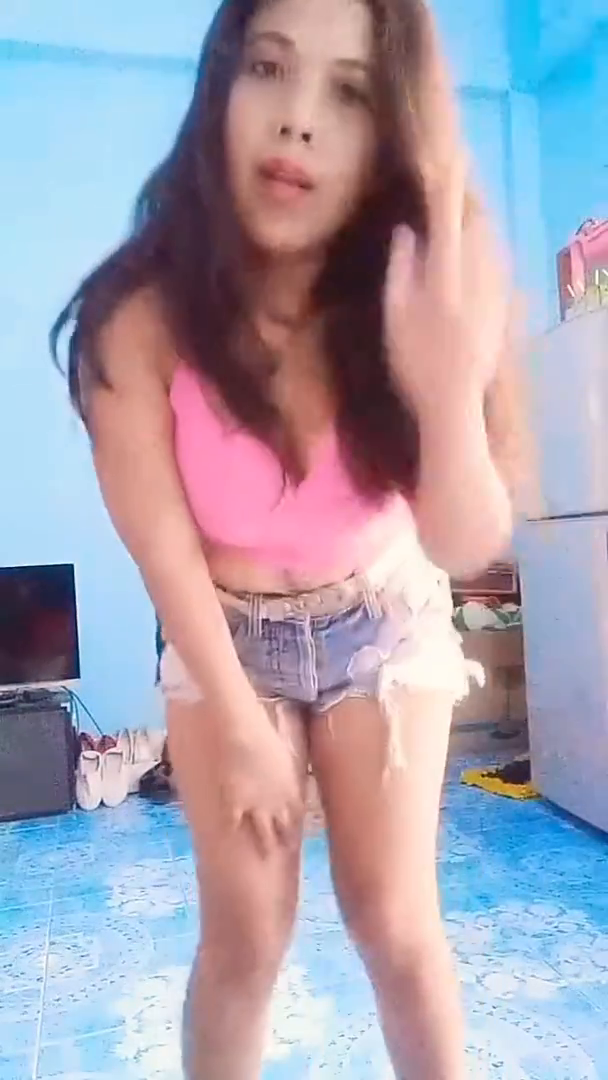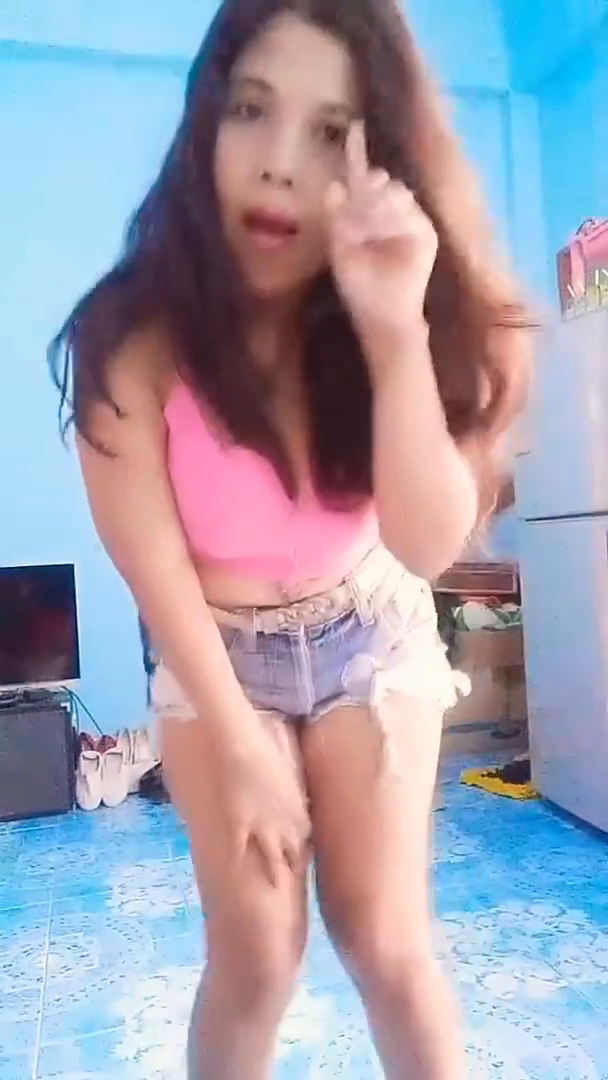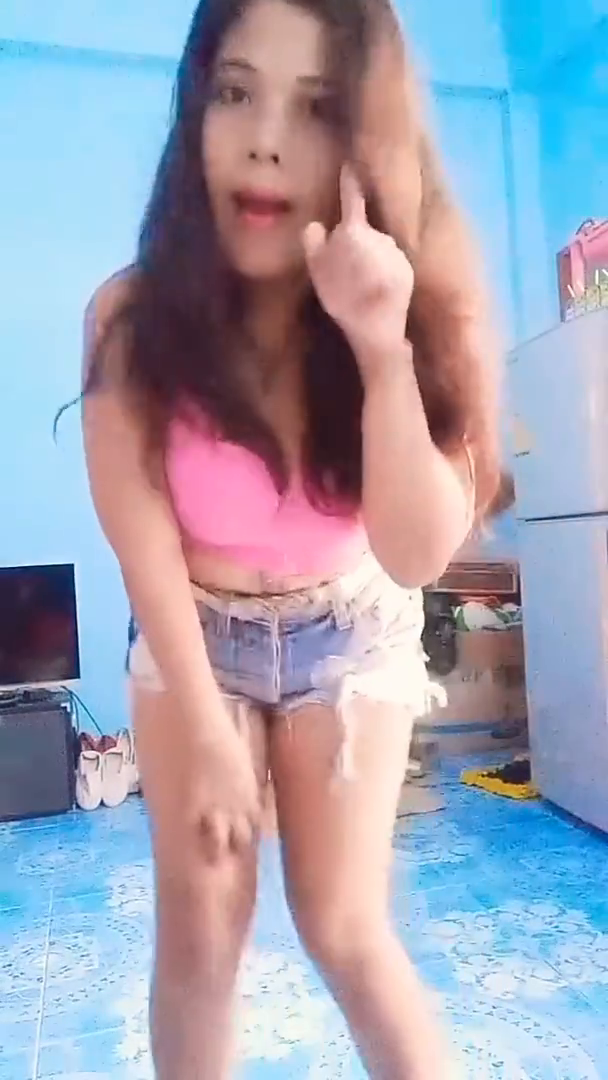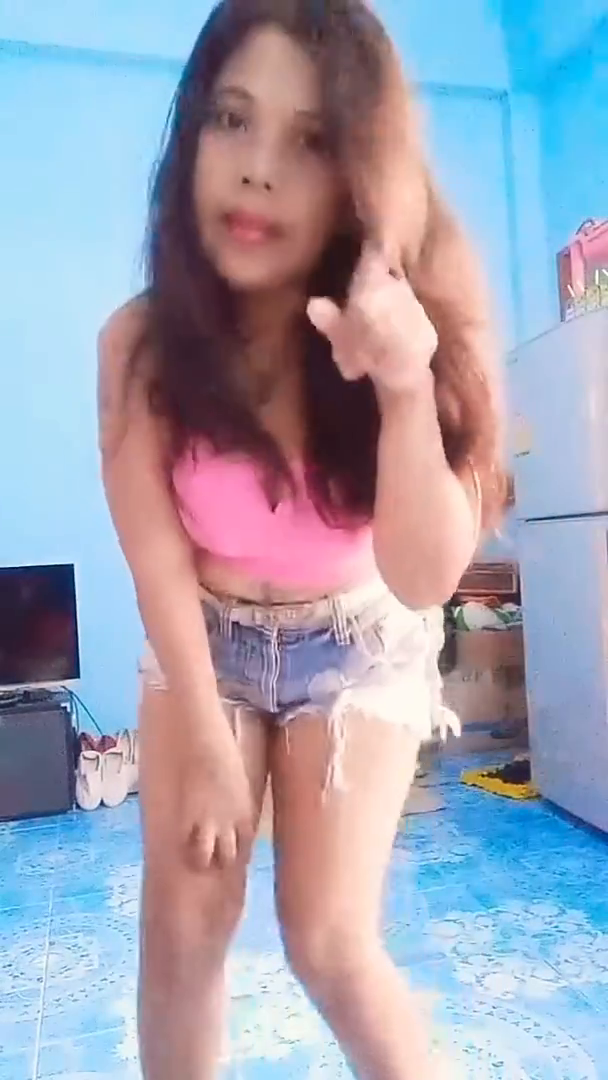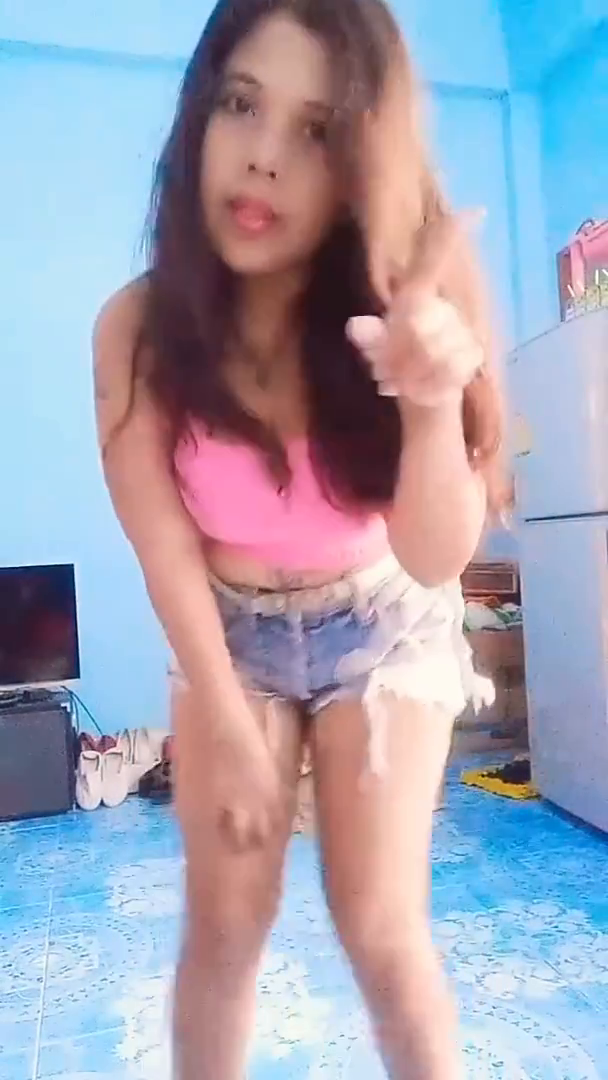
dt=0.2s
person 1, frame 1
left shoulder: (419, 302)
right shoulder: (142, 313)
left elbow: (468, 536)
right elbow: (164, 546)
left wrist: (449, 392)
right wrist: (239, 730)
left hip: (383, 627)
right hip: (219, 634)
left knee: (395, 923)
right knee: (248, 928)
person 1, frame 2
left shoulder: (396, 319)
right shoulder: (135, 333)
left elbow: (428, 543)
right elbow: (154, 563)
left wrist: (395, 332)
right wrist: (241, 748)
left hip: (369, 638)
right hip: (215, 654)
left knee: (386, 939)
right knee: (257, 951)
person 1, frame 3
left shoulder: (398, 308)
right shoulder: (135, 317)
left elbow: (420, 553)
right elbow: (146, 550)
left wrist: (383, 349)
right wrist: (210, 739)
left hip: (350, 638)
right hip: (195, 638)
left knee: (345, 931)
right knee: (200, 927)
person 1, frame 4
left shoulder: (411, 324)
right shoulder: (142, 340)
left elbow: (425, 576)
right elbow: (158, 562)
left wrist: (405, 392)
right wrist: (207, 742)
left hip: (360, 653)
right hip: (203, 643)
left knee: (329, 942)
right knee: (181, 929)
person 1, frame 5
left shoulder: (399, 318)
right shoulder: (138, 328)
left elbow: (436, 562)
right elbow: (166, 549)
left wrist: (433, 403)
right wrist: (230, 727)
left hip: (383, 636)
right hip: (226, 634)
left knee: (380, 927)
right knee: (225, 920)
